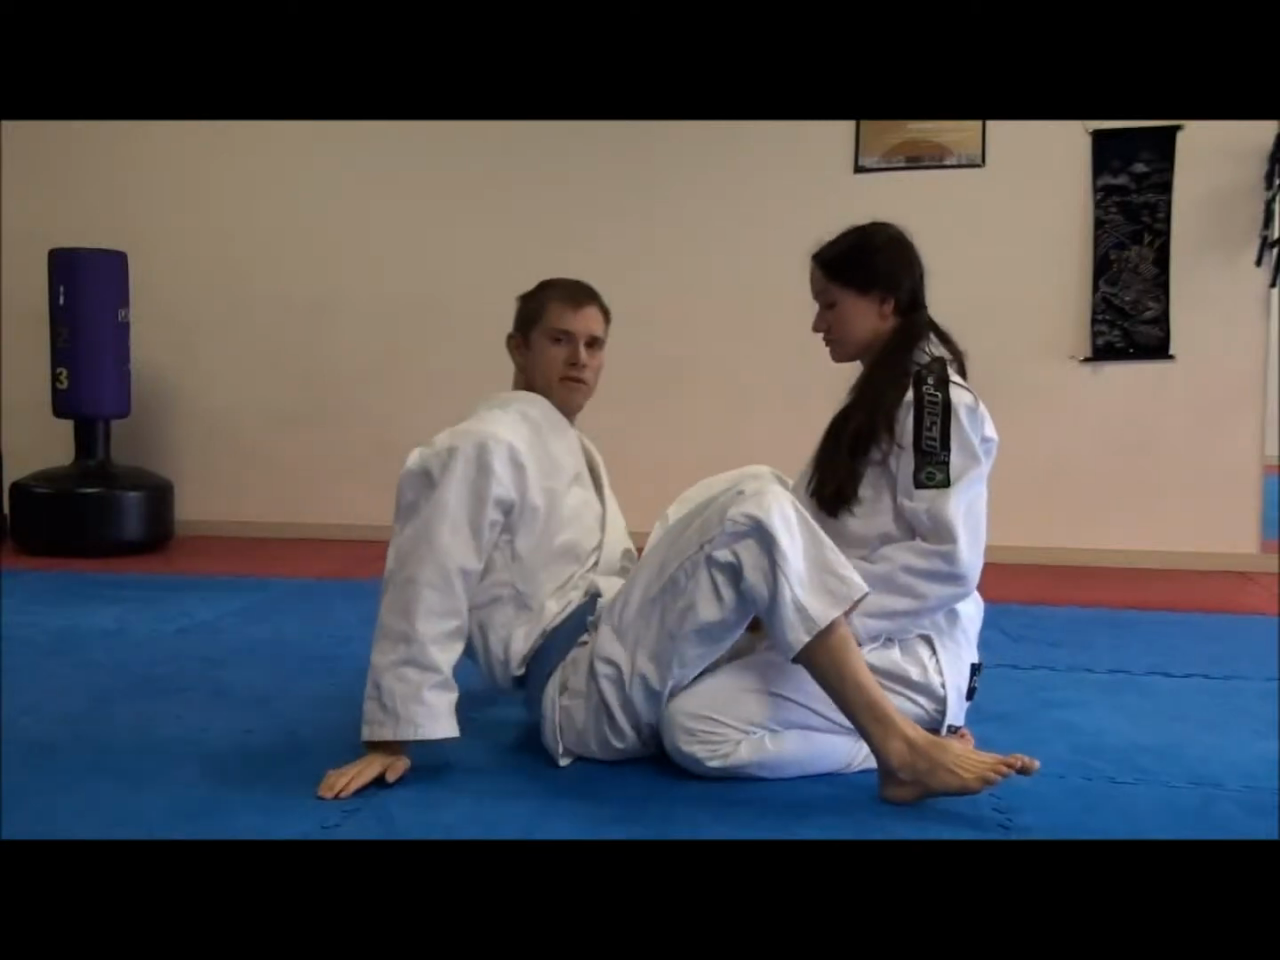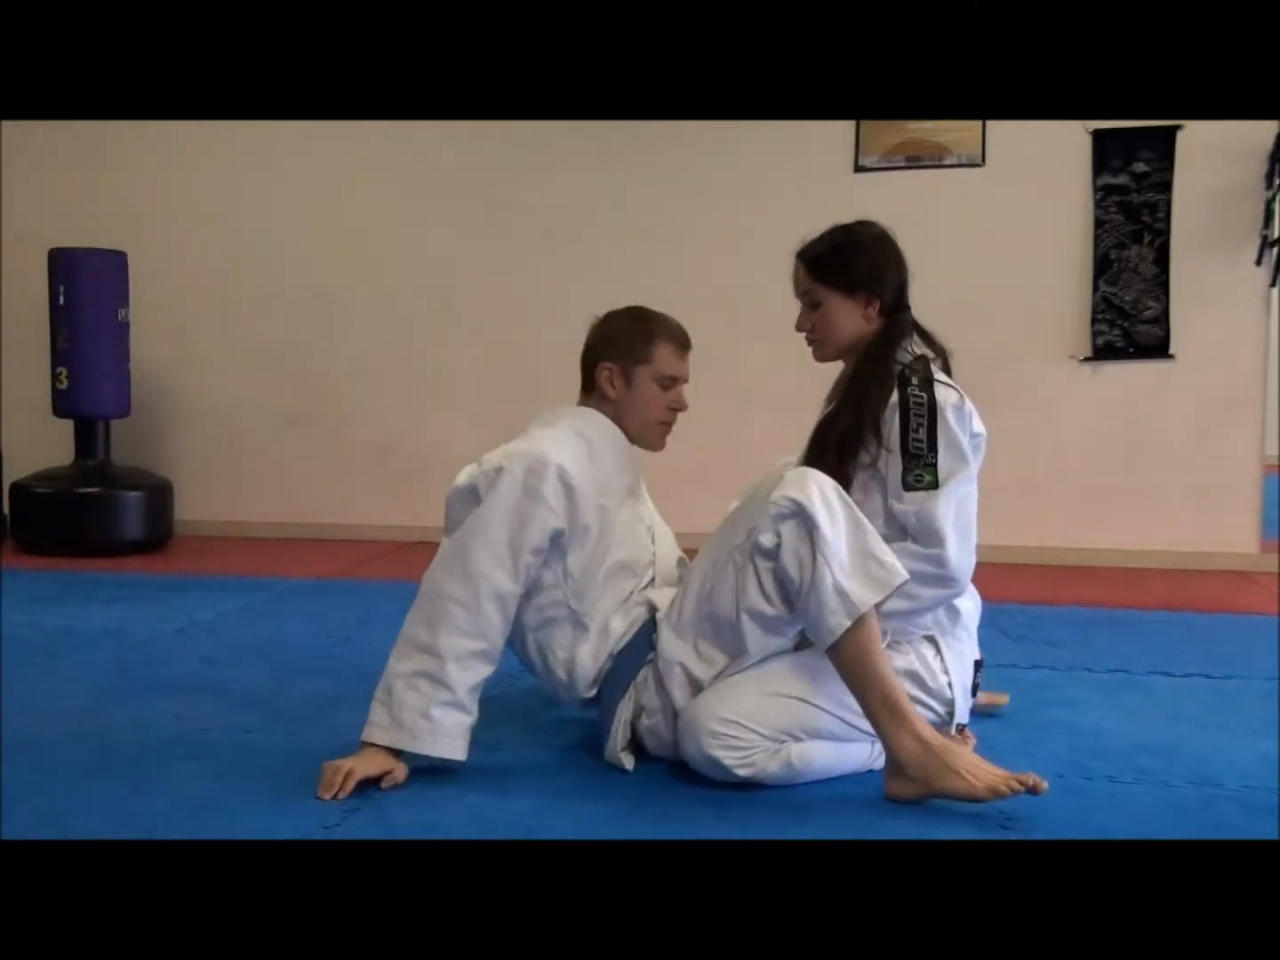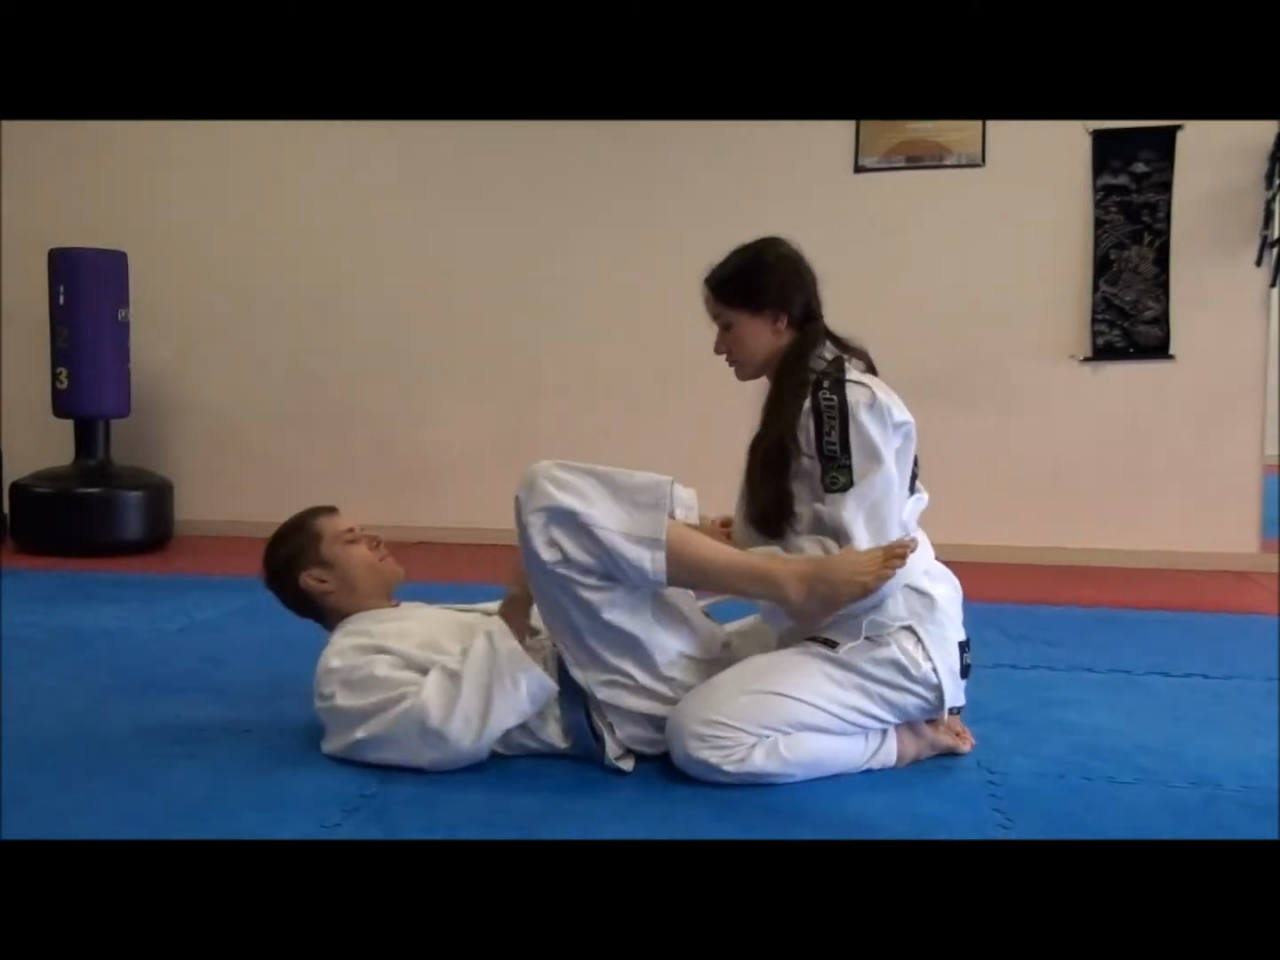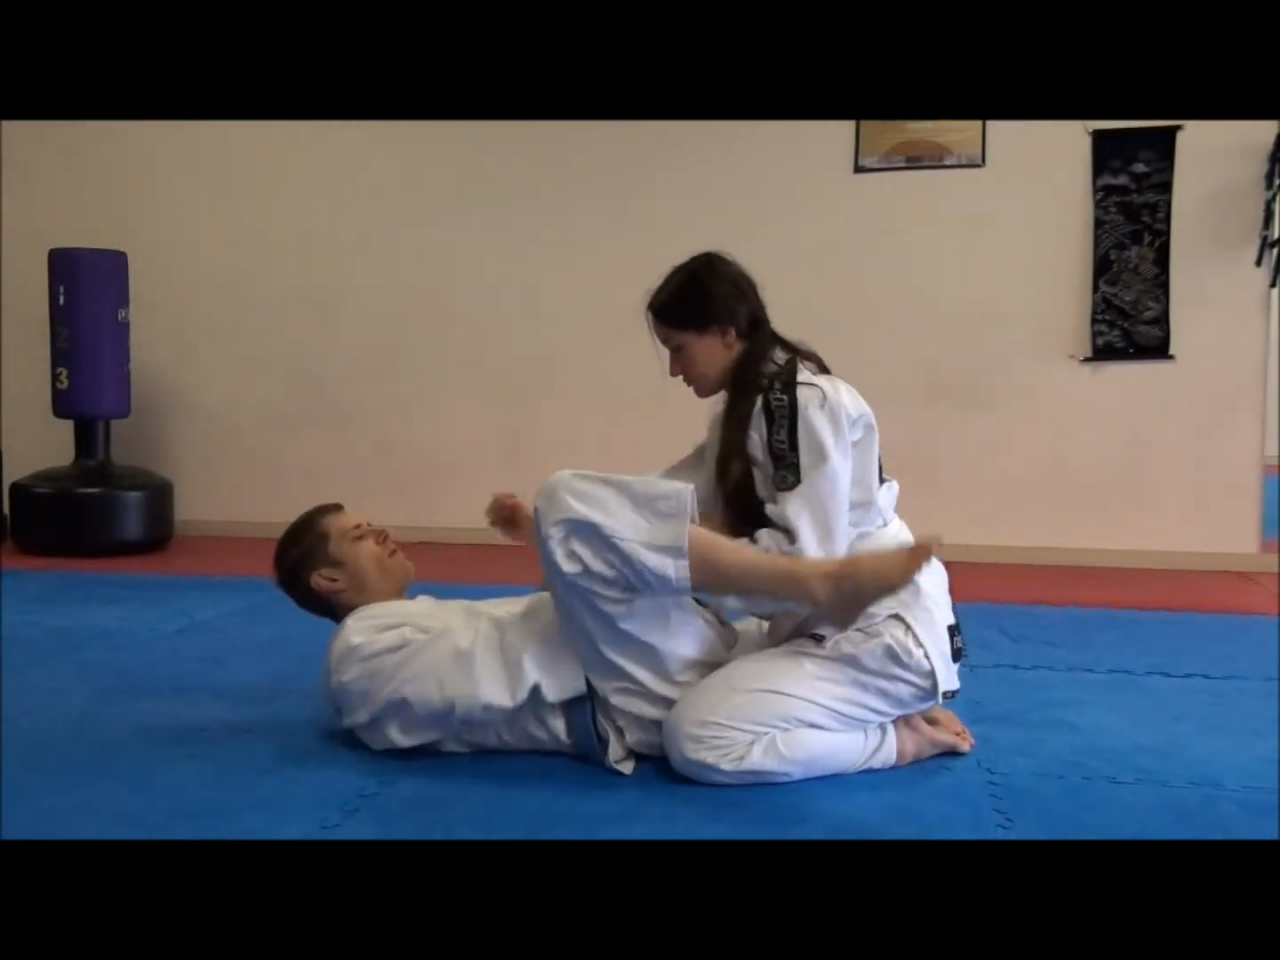
dt=1s
person 1, frame 1
left shoulder: (565, 447)
right shoulder: (487, 446)
right elbow: (426, 598)
right wrist: (393, 739)
left hip: (609, 659)
right hip: (595, 688)
right knee: (754, 506)
right ankle: (899, 745)
person 1, frame 2
left shoulder: (604, 461)
right shoulder: (540, 467)
right elbow: (459, 615)
right wrist: (395, 740)
left hip: (674, 659)
right hip: (653, 692)
right knee: (801, 499)
right ankle: (912, 745)
person 1, frame 3
left shoulder: (408, 625)
right shoulder: (348, 670)
right elbow: (458, 725)
right wrist: (514, 612)
right hip: (633, 703)
right knee: (550, 496)
right ankle: (790, 579)
person 1, frame 4
left shoulder: (421, 617)
right shoulder: (363, 653)
right elbow: (487, 674)
left wrist: (546, 542)
right hip: (628, 706)
right knee: (570, 503)
right ankle: (823, 582)
person 2, frame 1
left shoulder: (937, 401)
right shoulder: (884, 391)
left elbow: (951, 562)
left hip: (908, 653)
right hip: (853, 634)
left knee: (697, 729)
person 2, frame 2
left shoulder: (923, 399)
right shoulder: (863, 388)
left elbow: (943, 562)
left wrist: (823, 591)
left hip: (909, 649)
right hip: (857, 636)
left knee: (712, 734)
right knee: (701, 692)
person 2, frame 3
left shoulder: (849, 401)
right shoulder: (803, 394)
right wrist: (735, 537)
left hip: (893, 640)
right hip: (844, 628)
left knee: (700, 737)
left ankle: (908, 738)
right ankle: (899, 718)
person 2, frame 4
left shoulder: (802, 403)
right shoulder: (751, 406)
left elbow: (809, 560)
left hip: (886, 630)
right hip: (830, 623)
left knee: (698, 738)
left ankle: (899, 736)
right ankle: (885, 710)
